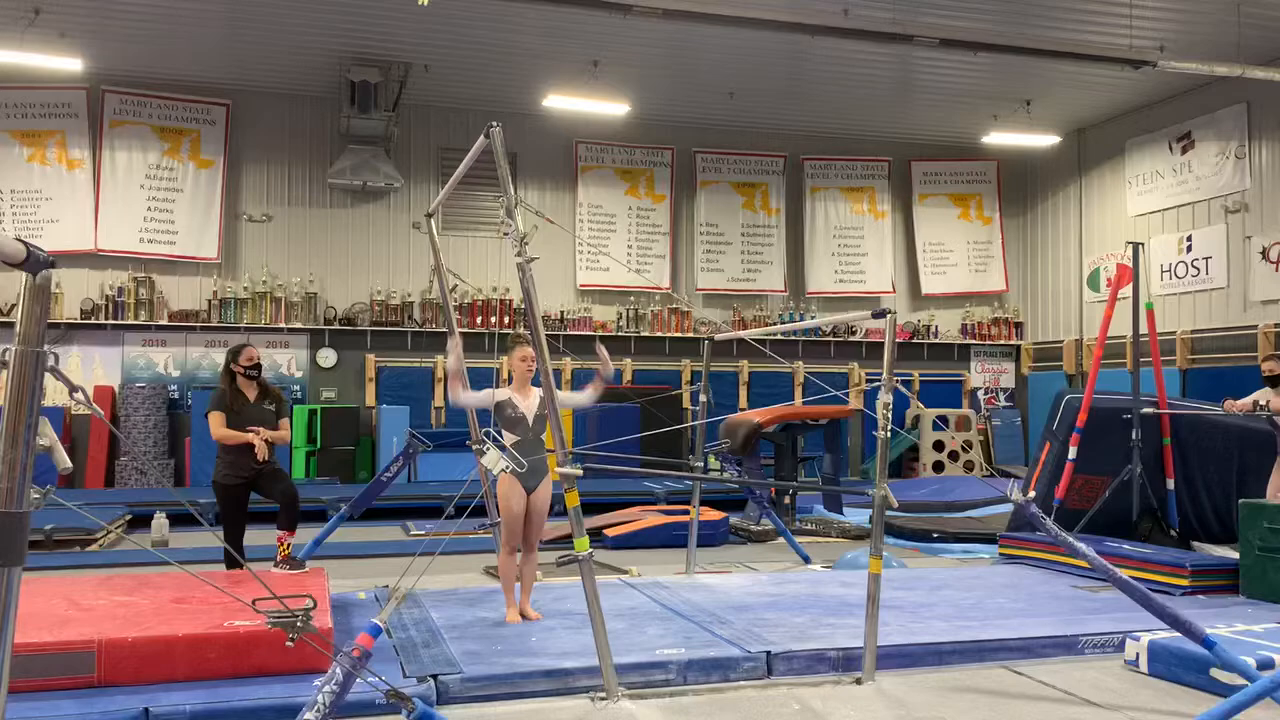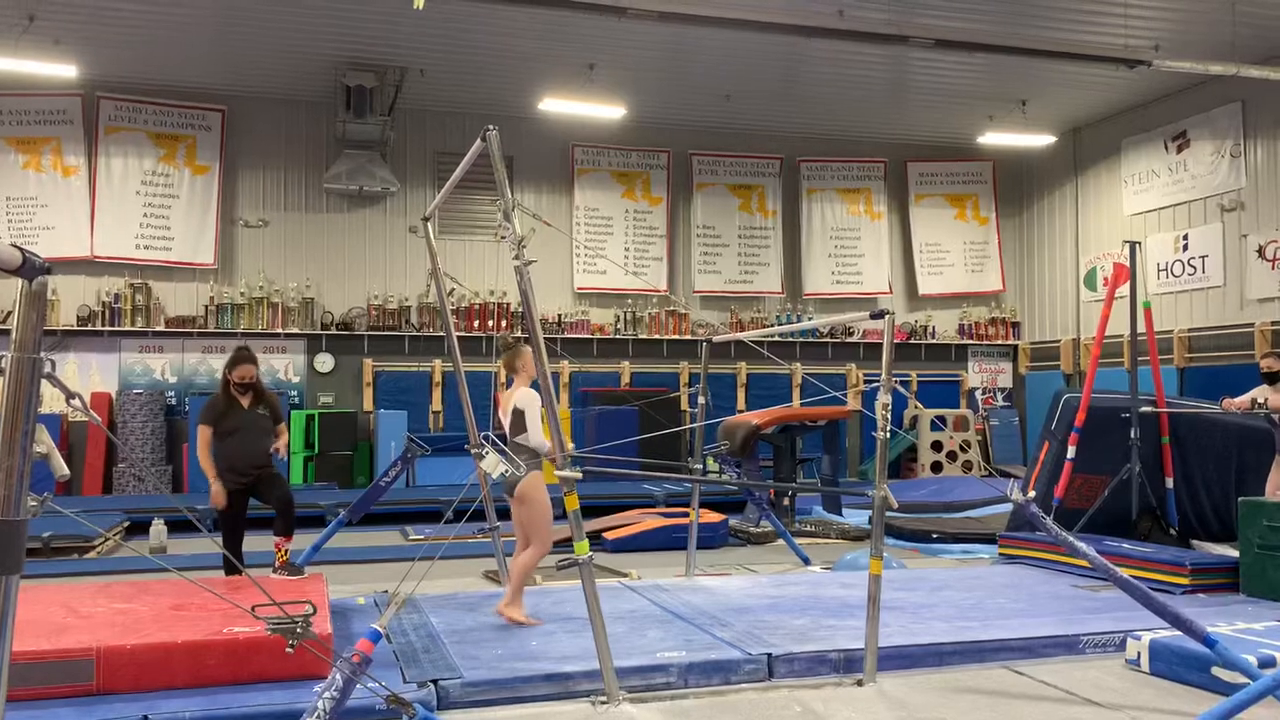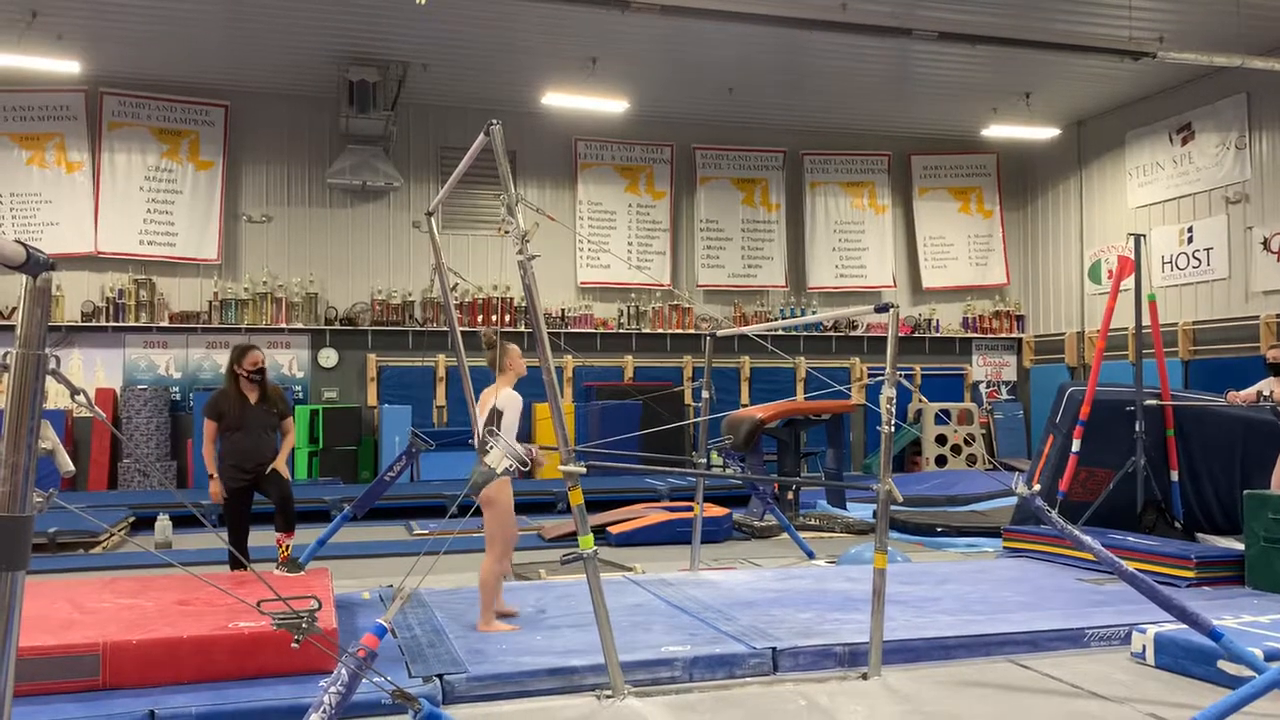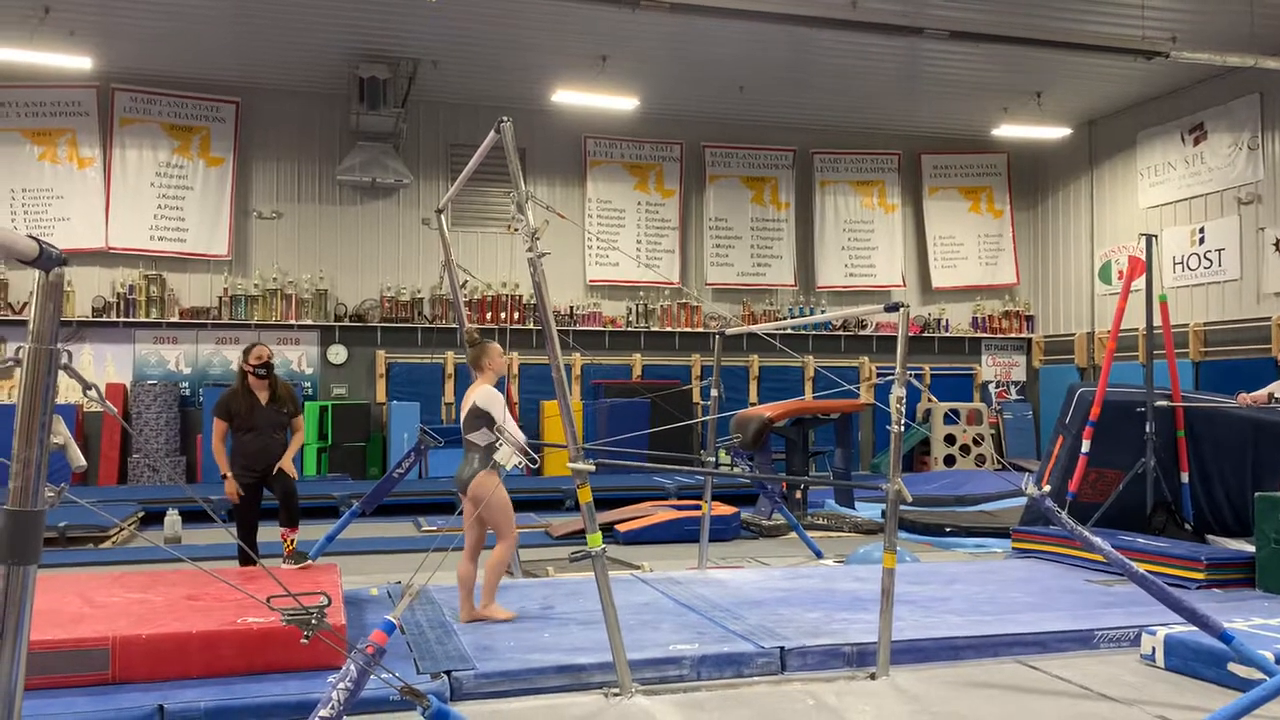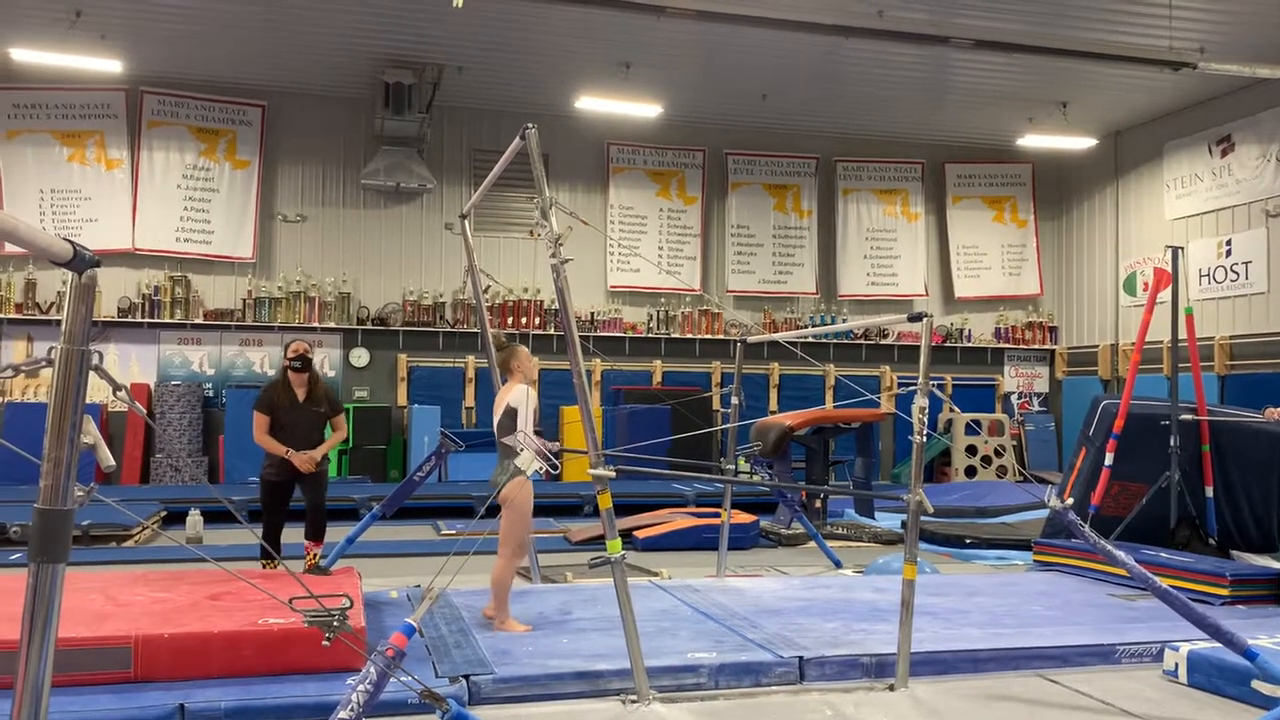
dt=0.7s
person 1, frame 1
left shoulder: (545, 396)
right shoulder: (499, 397)
left elbow: (585, 398)
right elbow: (459, 398)
left wrist: (602, 376)
right wrist: (455, 370)
left hip: (540, 474)
right hip: (512, 476)
left knee: (532, 544)
right knee: (511, 545)
left ankle: (525, 602)
right ankle: (511, 606)
person 1, frame 2
left shoulder: (506, 398)
right shoulder: (529, 395)
right elbow: (536, 440)
left wrist: (551, 448)
right wrist: (556, 451)
left hip: (513, 473)
right hip: (527, 475)
left knee: (524, 547)
right knee: (541, 544)
left ankle: (514, 605)
right ankle: (508, 601)
person 1, frame 3
left shoulder: (486, 395)
right shoulder: (512, 398)
right elbow: (507, 446)
left wrist: (520, 450)
right wrist: (528, 453)
left hip: (481, 473)
right hip: (495, 478)
left knee: (508, 541)
right knee: (498, 551)
left ankle: (494, 601)
right ankle: (487, 620)
person 1, frame 4
left shoulder: (472, 393)
right shoulder: (490, 394)
right elbow: (518, 439)
left wrist: (502, 443)
right wrist: (506, 453)
left hip: (467, 474)
right hip: (482, 475)
left knee: (472, 547)
right knee: (507, 538)
left ankle: (468, 608)
right ankle: (487, 603)
person 1, frame 5
left shoulder: (504, 394)
right shoulder: (525, 392)
right elbow: (525, 441)
left hip: (505, 474)
right hip: (516, 477)
left knee: (519, 549)
right knee: (509, 553)
left ankle: (494, 606)
right ankle: (503, 617)
person 2, frame 1
left shoulder: (274, 396)
right shoulder: (222, 397)
left elbow: (286, 435)
right elbow: (218, 433)
left wrist: (267, 434)
right wrist: (252, 437)
left hip: (265, 468)
right hip: (230, 474)
left knee: (290, 495)
right knee: (233, 534)
left ankle: (283, 558)
person 2, frame 2
left shoulder: (268, 401)
right shoulder: (215, 405)
left elbow: (283, 433)
right elbow: (203, 450)
left wrist: (281, 443)
right wrist: (214, 482)
left hip: (264, 473)
right hip: (229, 481)
left knee: (285, 500)
right knee: (232, 539)
left ankle: (281, 563)
person 2, frame 3
left shoulder: (275, 396)
right shoulder: (221, 399)
left elbow: (289, 433)
right elbow: (209, 442)
left wrist: (281, 460)
right wrist: (214, 478)
left hip: (267, 468)
right hip: (233, 475)
left knee: (285, 497)
right knee: (237, 533)
left ankle: (284, 559)
person 2, frame 4
left shoulder: (286, 393)
right shoulder: (231, 398)
left elbow: (298, 431)
right elbow: (218, 441)
left wrist: (287, 458)
right wrist: (227, 476)
left hip: (277, 466)
right hip: (244, 472)
left knee: (289, 492)
right knee: (246, 530)
left ankle: (290, 552)
person 2, frame 5
left shoulder: (325, 392)
right shoulder: (271, 392)
left elbow: (341, 430)
right elbow: (260, 435)
left wrist: (319, 452)
right wrist: (291, 455)
left hip: (314, 464)
right hip: (277, 467)
left knee: (317, 506)
right knee: (272, 523)
left ankle: (312, 564)
